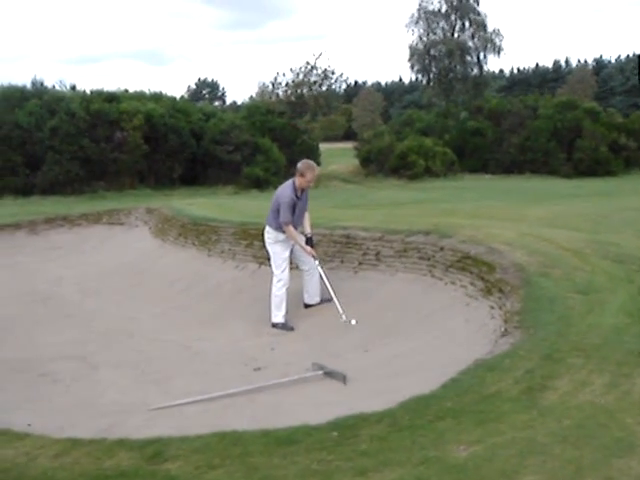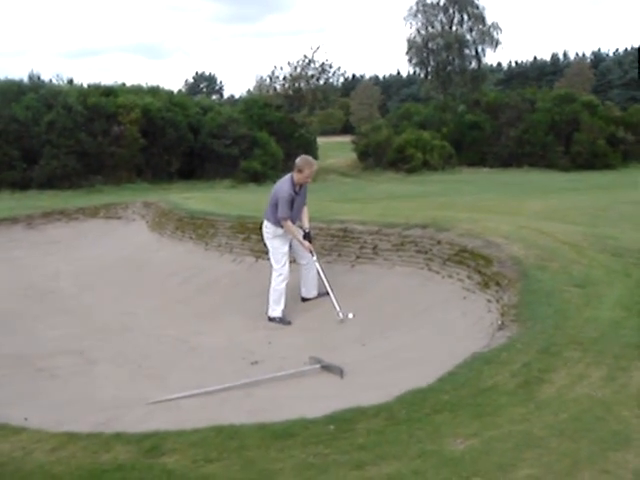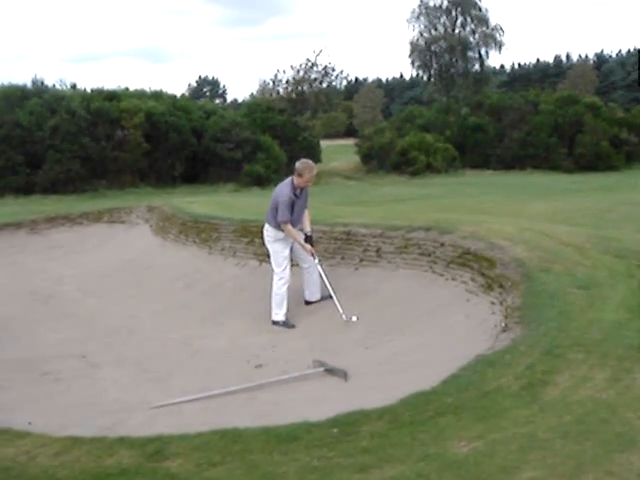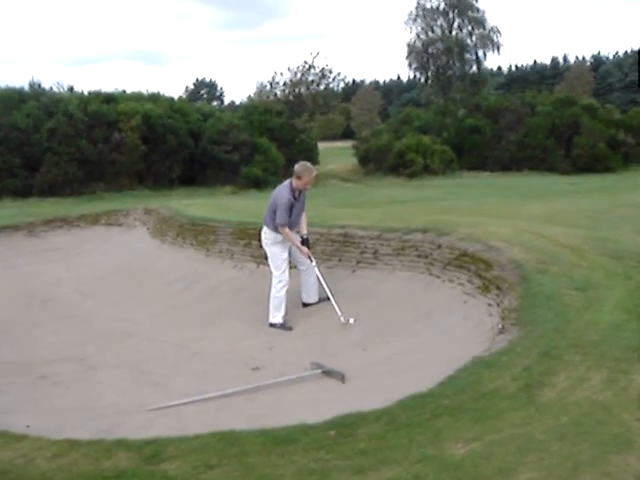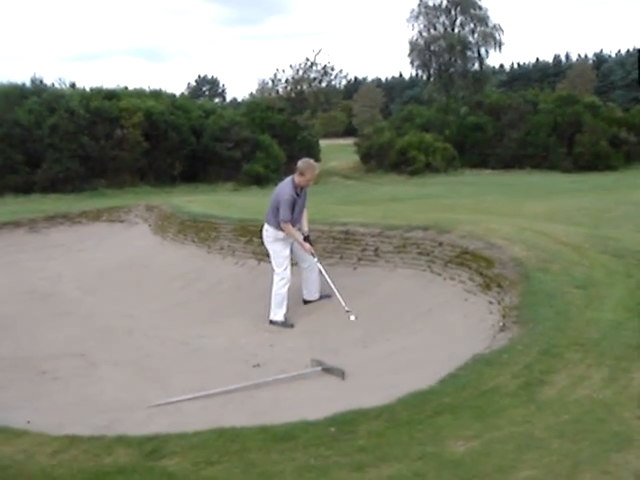
dt=0.4s
person 1, frame 1
left shoulder: (304, 189)
right shoulder: (286, 195)
left elbow: (304, 212)
right elbow: (286, 226)
left wrist: (308, 235)
right wrist: (303, 246)
left hip: (293, 232)
right hip: (277, 236)
left knee: (310, 264)
right knee: (282, 277)
left ankle: (311, 299)
right ankle: (278, 319)
person 1, frame 2
left shoulder: (302, 184)
right shoulder: (284, 191)
left elbow: (303, 206)
right elbow: (284, 221)
left wrist: (307, 230)
right wrist: (301, 241)
left hip: (291, 226)
right hip: (275, 231)
left knee: (308, 259)
right knee: (281, 271)
left ankle: (309, 293)
right ankle: (275, 313)
person 1, frame 3
left shoulder: (303, 187)
right shoulder: (284, 194)
left elbow: (304, 209)
right elbow: (284, 225)
left wrist: (308, 234)
right wrist: (302, 244)
left hip: (293, 230)
right hip: (276, 234)
left knee: (310, 262)
right knee: (282, 275)
left ankle: (312, 296)
right ankle: (278, 317)
person 1, frame 4
left shoulder: (301, 190)
right shoulder: (284, 197)
left elbow: (301, 212)
right elbow: (281, 228)
left wrist: (304, 236)
right wrist: (299, 247)
left hip: (290, 233)
right hip: (274, 237)
left knee: (308, 264)
right knee: (281, 278)
left ankle: (310, 298)
right ankle: (275, 319)
person 1, frame 5
left shoulder: (302, 186)
right shoulder: (286, 193)
left elbow: (303, 209)
right elbow: (284, 225)
left wrist: (305, 233)
right wrist: (302, 243)
left hip: (292, 230)
right hip: (276, 234)
left knee: (310, 262)
right knee: (283, 275)
left ankle: (311, 295)
right ankle: (277, 316)
